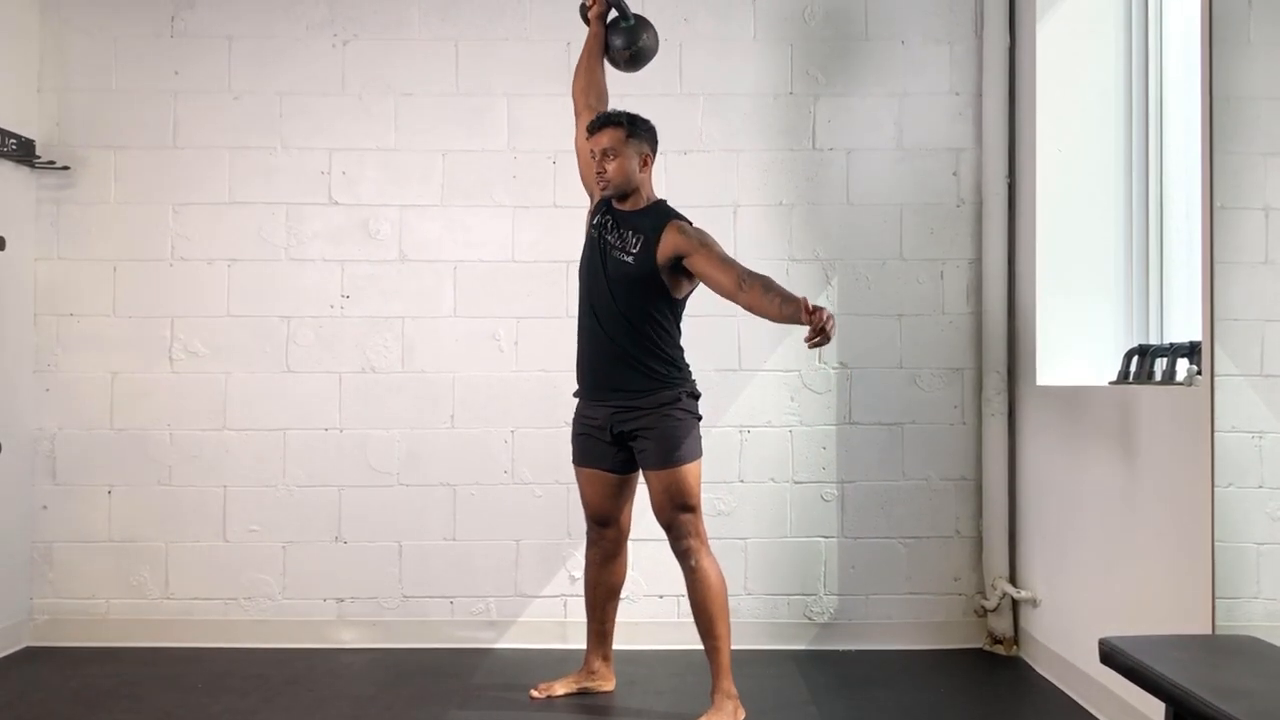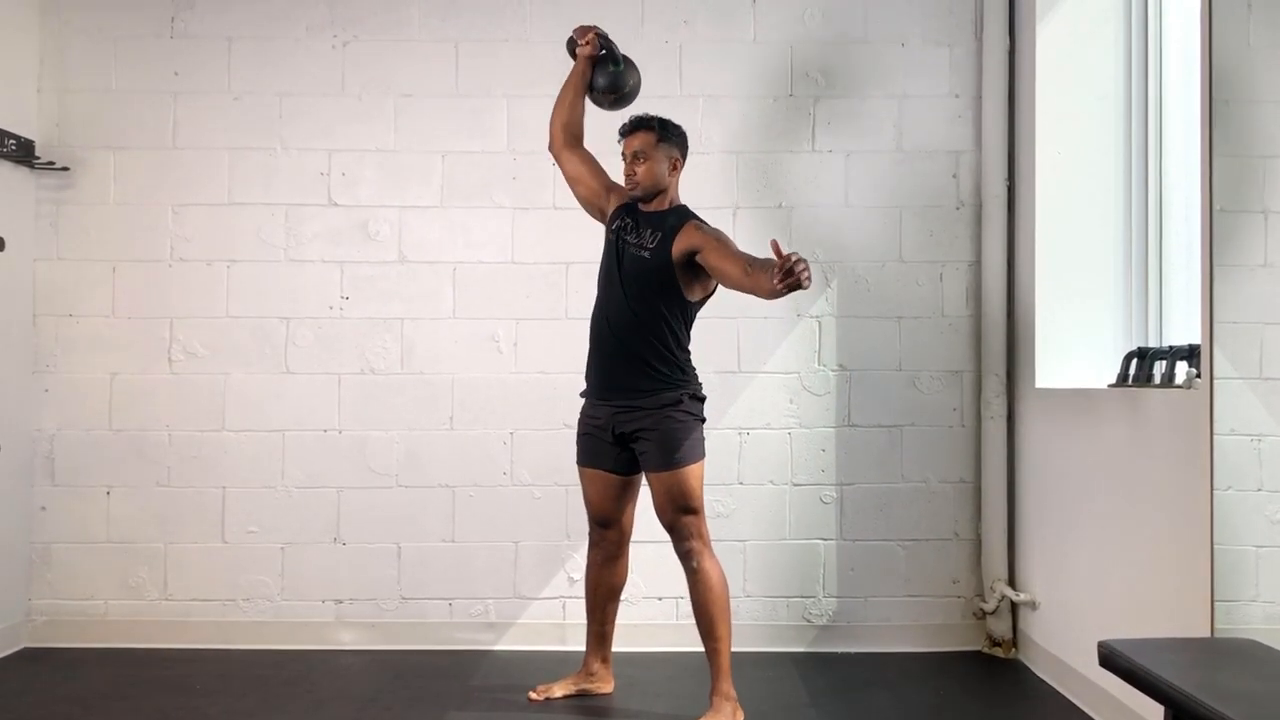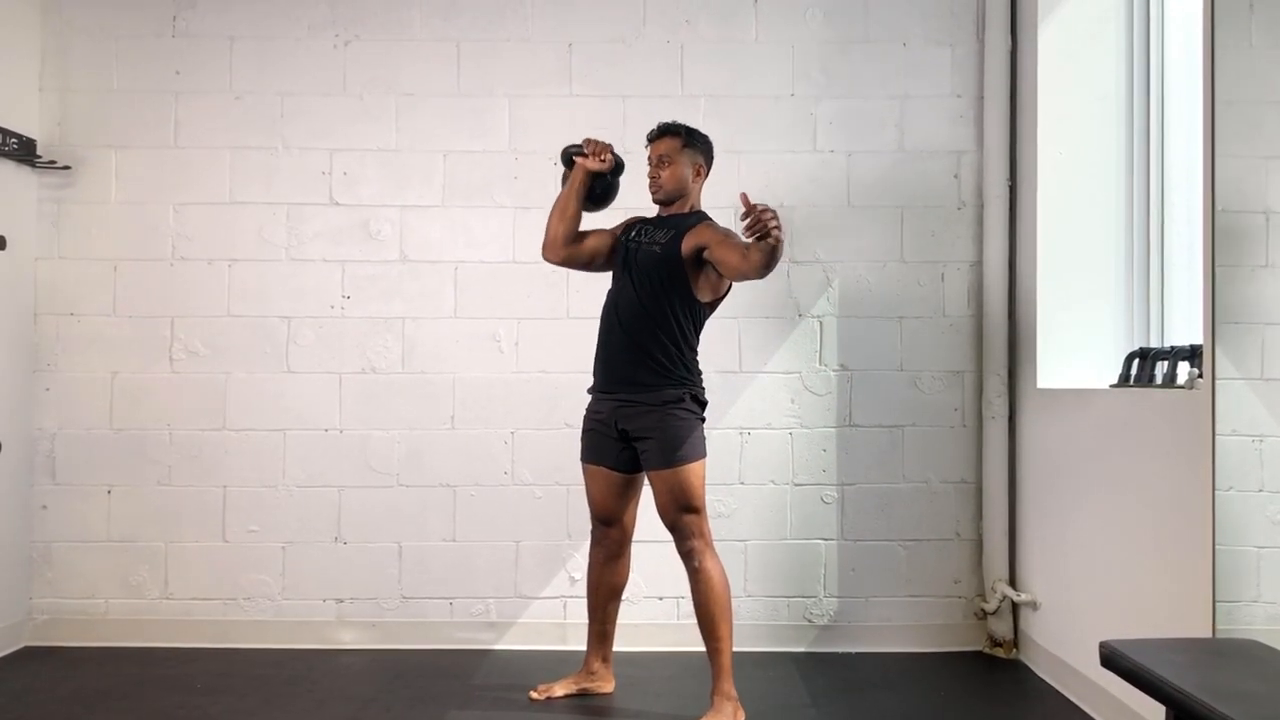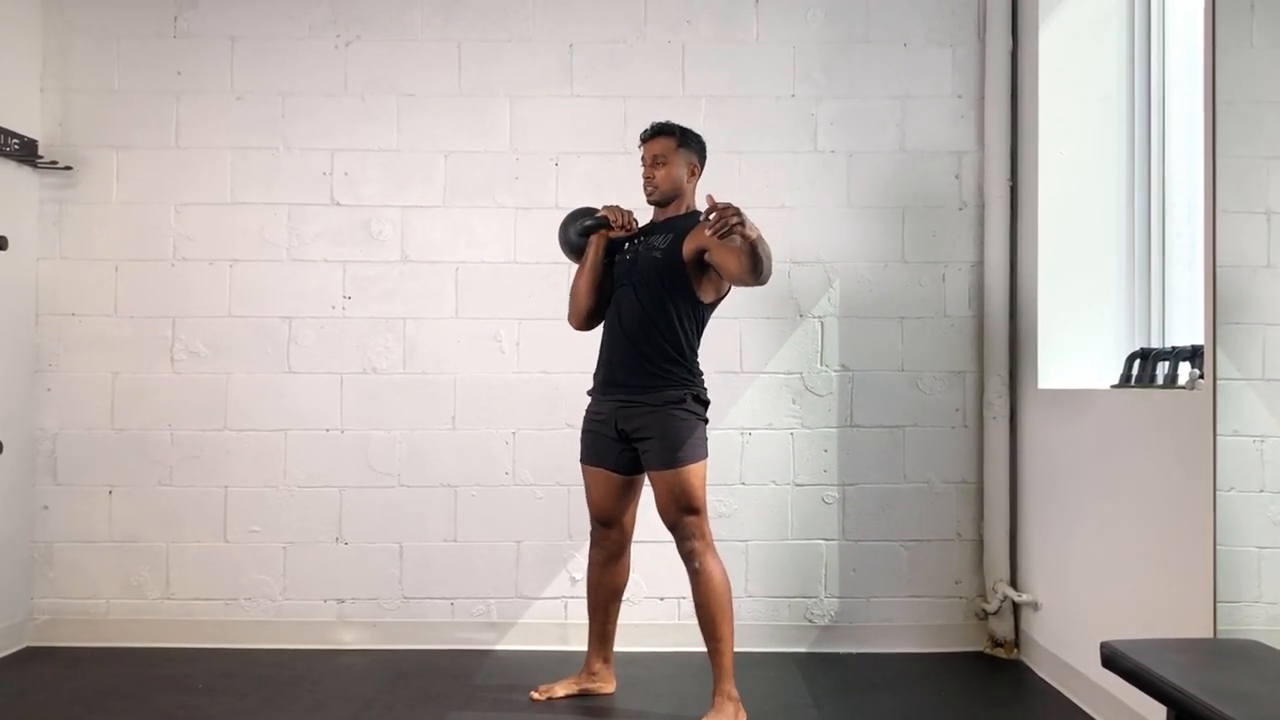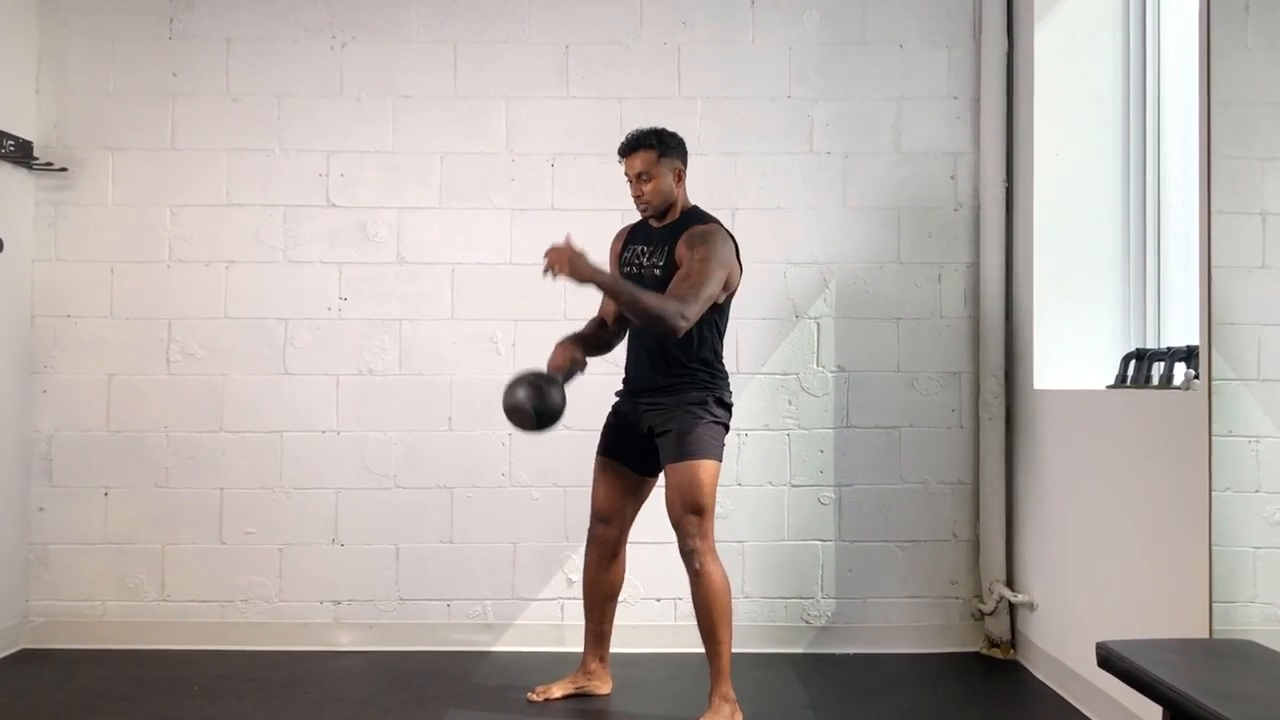
dt=0.5s
person 1, frame 1
left shoulder: (675, 235)
right shoulder: (602, 206)
left elbow: (743, 282)
right elbow: (585, 106)
left wrist: (799, 310)
left hip: (660, 408)
right hip: (597, 407)
left knee: (688, 542)
right knee: (603, 536)
person 1, frame 2
left shoulder: (692, 235)
right shoulder: (619, 212)
left elbow: (748, 272)
right elbow: (563, 143)
left wrist: (782, 275)
right wrist: (584, 64)
left hip: (665, 409)
right hip: (603, 405)
left knee: (691, 541)
right knee: (606, 536)
person 1, frame 3
left shoulder: (704, 235)
right shoulder: (632, 231)
left elbow: (752, 264)
right elbow: (557, 248)
left wrist: (770, 239)
right wrist: (580, 178)
left hip: (668, 406)
right hip: (608, 403)
left knee: (692, 541)
right knee: (607, 534)
right ankle: (596, 667)
person 1, frame 4
left shoulder: (703, 235)
right shoulder: (628, 239)
left elbow: (755, 273)
right elbow: (581, 317)
left wrist: (750, 234)
right wrist: (598, 242)
left hip: (669, 407)
right hip: (607, 404)
left knee: (693, 542)
right knee: (607, 537)
right ankle: (598, 668)
person 1, frame 5
left shoulder: (706, 239)
right shoulder: (628, 240)
left elbow: (676, 318)
left wrist: (596, 275)
right wrist: (577, 344)
left hip: (693, 404)
right hip: (636, 404)
left knee: (694, 544)
right knee: (604, 534)
right ankle: (594, 669)
